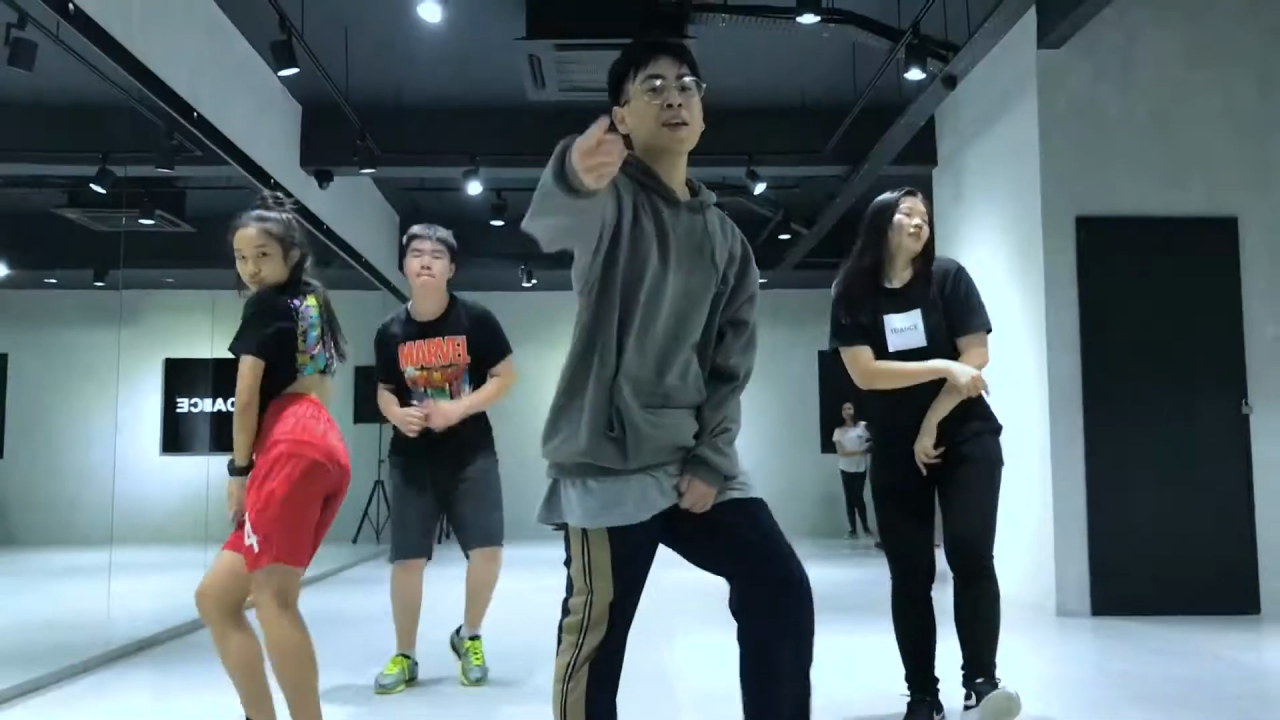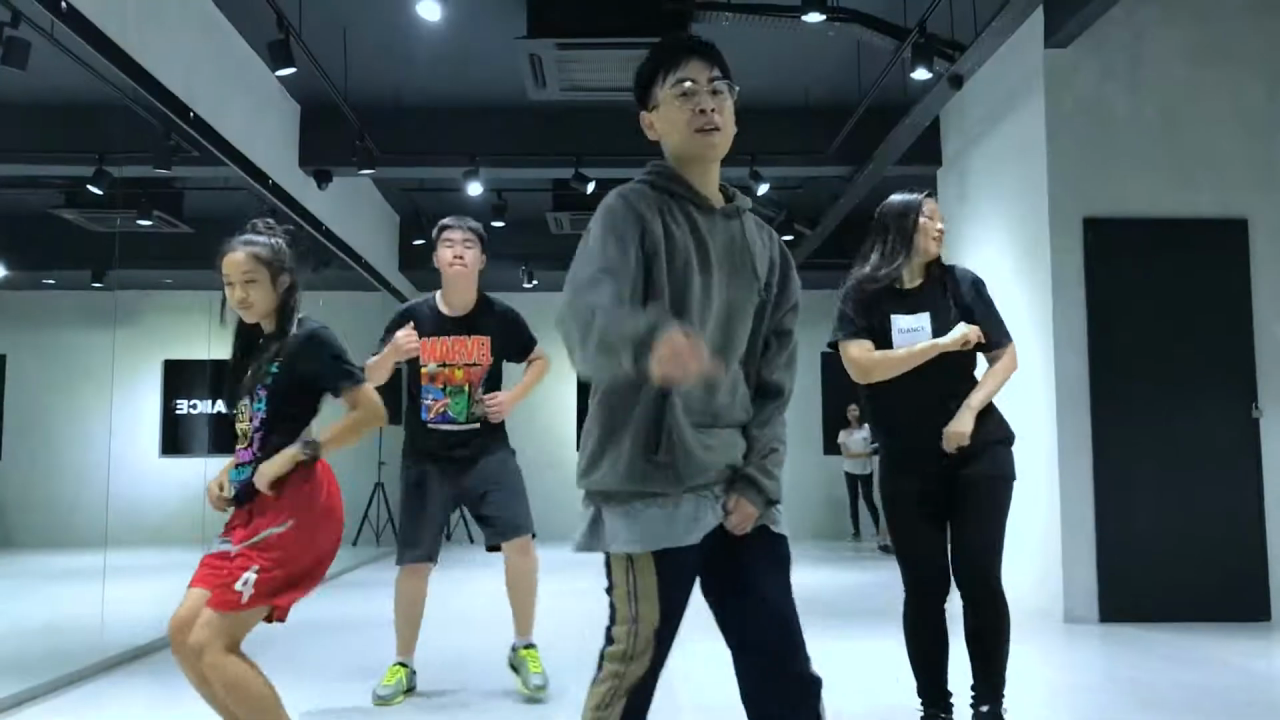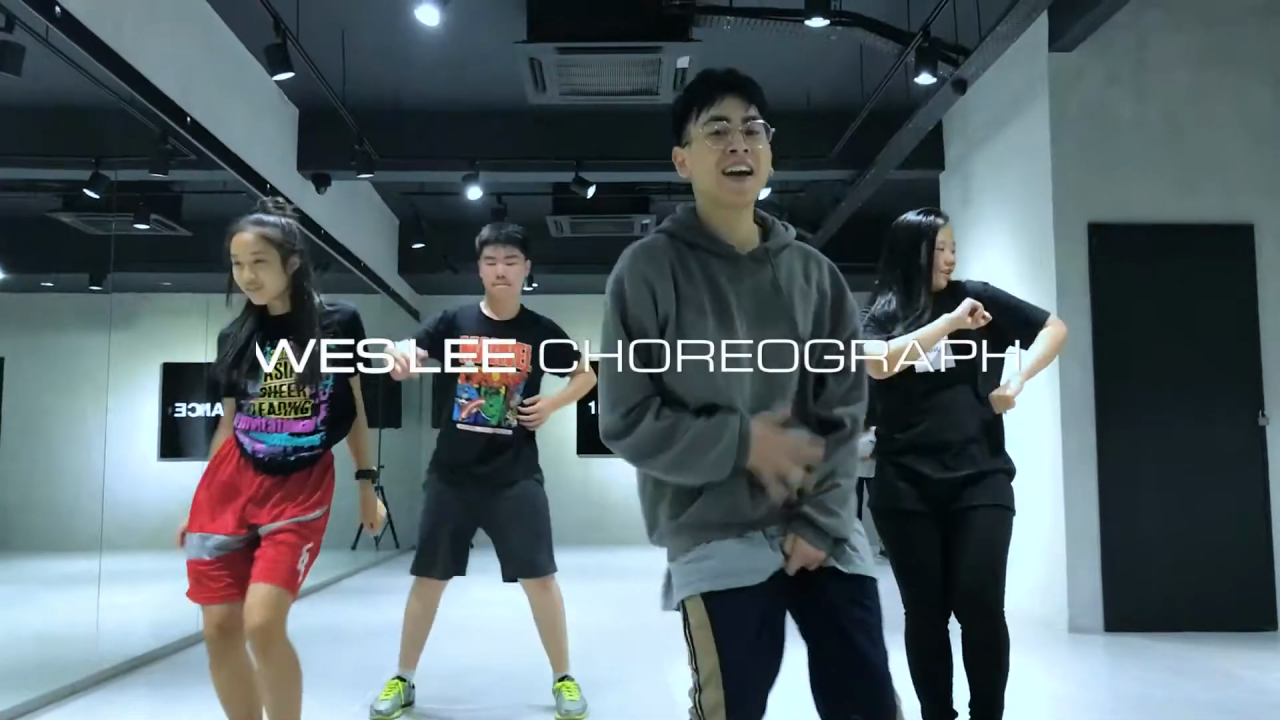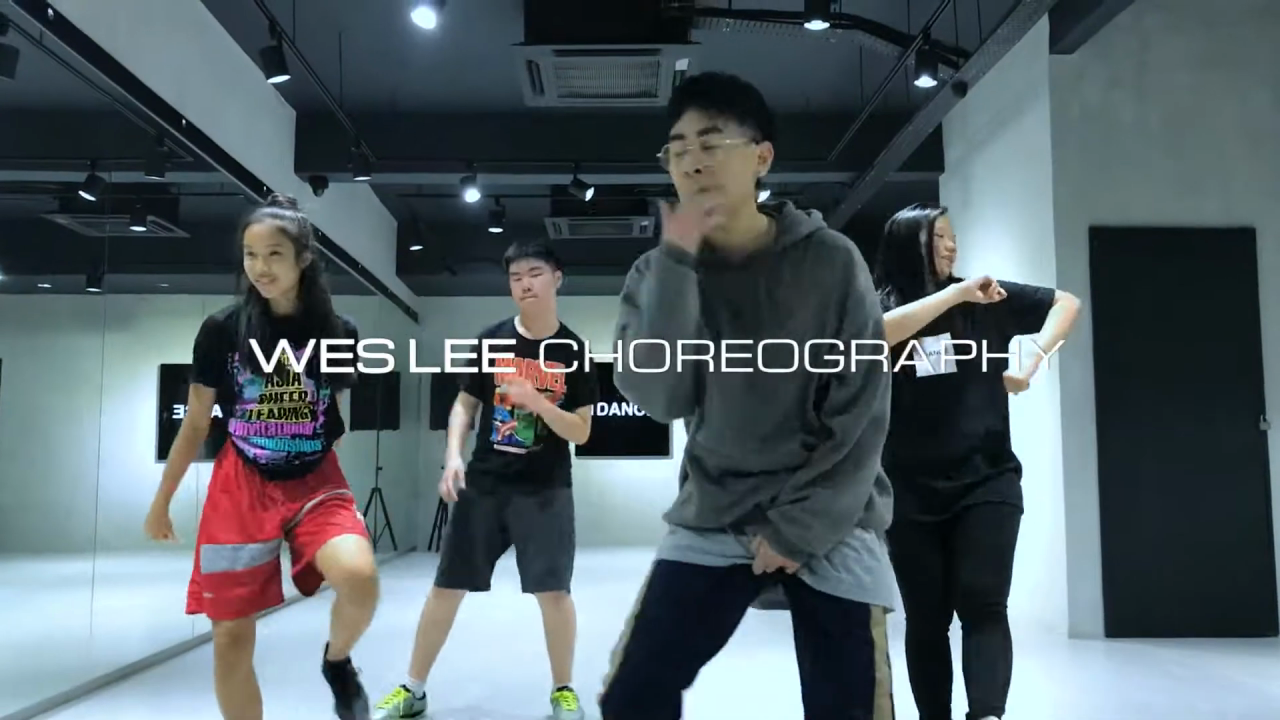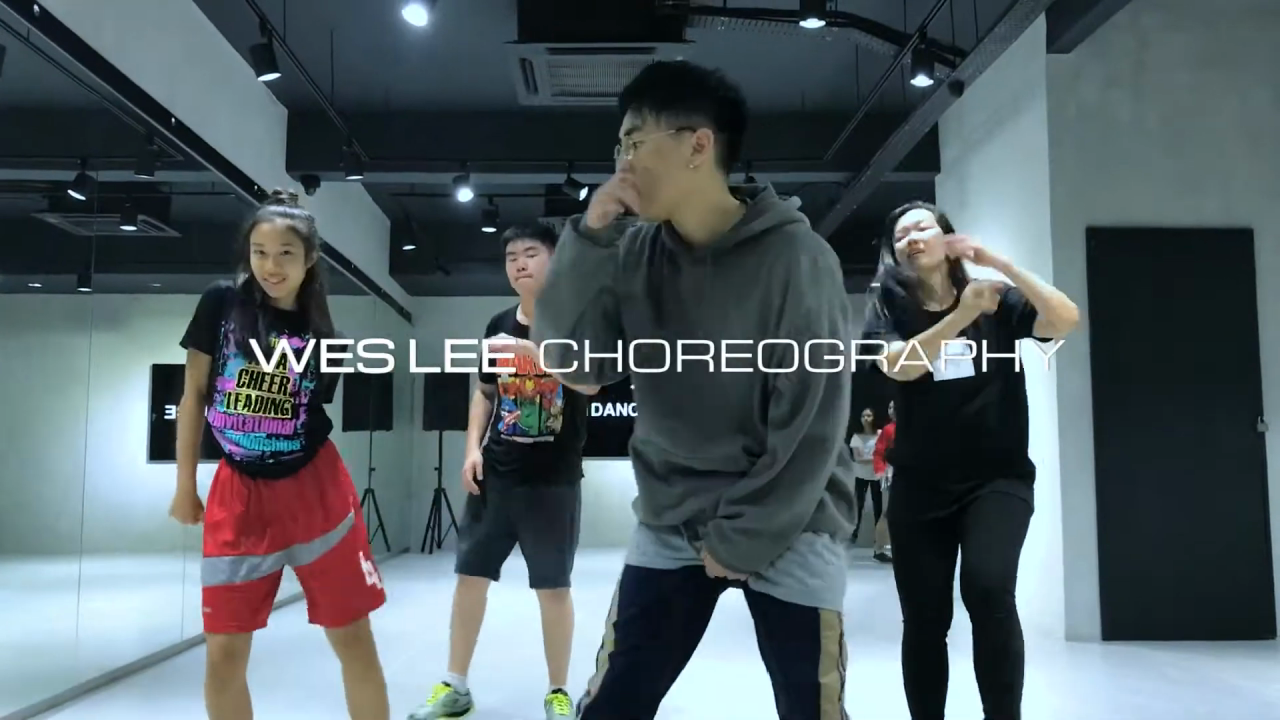
dt=0.2s
person 1, frame 1
left shoulder: (724, 235)
right shoulder: (610, 197)
left elbow: (732, 358)
right elbow: (554, 221)
left wrist: (711, 460)
right wrist: (576, 175)
left hip: (692, 460)
right hip: (608, 459)
left knee: (780, 584)
right knee: (596, 637)
person 1, frame 2
left shoulder: (760, 241)
right shoulder: (634, 212)
left elbow: (774, 372)
right elbow: (586, 316)
left wrist: (757, 480)
right wrist: (646, 342)
left hip: (733, 487)
right hip: (648, 485)
right knee: (633, 663)
person 1, frame 3
left shoulder: (812, 271)
right shoulder: (649, 269)
left elbow: (841, 407)
right elbow: (626, 420)
left wrist: (820, 518)
right wrist: (737, 444)
left hip: (818, 529)
right hip: (716, 527)
person 1, frame 4
left shoulder: (831, 261)
right shoulder: (656, 274)
left elbow: (860, 411)
right elbow: (656, 393)
left wrist: (797, 526)
right wrist: (675, 260)
left hip: (829, 523)
right hip: (713, 522)
person 1, frame 5
left shoulder: (795, 257)
right shoulder: (634, 254)
left elbow: (813, 425)
right elbow: (572, 359)
left wrist: (744, 539)
right wrist: (588, 235)
left hip: (786, 524)
right hip: (672, 522)
person 2, frame 1
left shoulder: (949, 277)
right shoulder: (853, 293)
left elbow: (977, 357)
right elbow: (863, 372)
left wrist: (933, 422)
right wrist: (942, 368)
left hip: (966, 438)
right hip: (897, 453)
left knee: (971, 552)
right knee: (910, 574)
person 2, frame 2
left shoulder: (960, 283)
right shoulder: (863, 294)
left elbow: (1007, 358)
right elbow: (861, 367)
left wrist: (969, 411)
right wrist: (942, 343)
left hip: (978, 451)
right hip: (907, 463)
left knee: (977, 574)
right knee: (924, 585)
person 2, frame 3
left shoulder: (978, 299)
right shoulder: (883, 315)
left elbow: (1054, 329)
right elbow: (878, 365)
left wrist: (1016, 380)
right wrist: (949, 323)
left hip: (980, 477)
right hip: (906, 486)
left knee: (980, 603)
right knee: (925, 608)
person 2, frame 4
left shoulder: (987, 299)
right shoulder: (887, 309)
left elbow: (1068, 303)
right elbow: (881, 333)
left wrist: (1031, 359)
right wrist: (956, 291)
left hip: (987, 480)
right hip: (913, 491)
left knee: (981, 599)
right knee: (927, 617)
person 2, frame 5
left shoulder: (1001, 299)
right shoulder: (892, 310)
left elbow: (1066, 320)
right elbow: (901, 364)
left wrist: (1002, 264)
right wrist: (963, 315)
left hip: (997, 479)
right hip: (919, 489)
left knee: (988, 592)
right knee: (924, 621)
person 3, frame 1
left shoulder: (266, 304)
right shoulder: (315, 304)
left elbow: (248, 396)
left wrist: (238, 469)
left hip: (291, 448)
right hip: (321, 446)
left knee: (275, 599)
right knee: (214, 598)
person 3, frame 2
left shoulder: (309, 340)
right shoulder: (253, 345)
left elbow: (372, 411)
left wrist: (293, 455)
right wrist: (228, 472)
left hip: (294, 505)
right hip: (256, 511)
left knee: (209, 642)
right knee: (184, 633)
person 3, frame 3
left shoulder: (339, 322)
right shoulder: (236, 337)
left elbow: (356, 406)
right elbow: (230, 422)
left wrist: (366, 481)
right wrist: (193, 506)
left hip: (302, 489)
right hip: (234, 485)
left knee: (262, 624)
right knee: (220, 631)
person 3, frame 4
left shoulder: (338, 332)
right shoulder: (222, 329)
right elbow: (196, 422)
left wrist: (343, 497)
right wrist: (161, 502)
left hip: (316, 483)
right hip: (241, 487)
left knee: (359, 576)
right knee: (231, 640)
left ankle: (337, 659)
person 3, frame 5
left shoulder: (322, 337)
right shoulder: (221, 303)
right elbow: (193, 396)
right wrist: (184, 484)
left hip: (316, 485)
right hip: (239, 489)
left knee: (355, 643)
right knee: (224, 654)
person 4, frame 1
left shoulder: (475, 318)
right shoulder: (391, 331)
left elbow: (506, 375)
right elbow: (385, 392)
left wrist: (462, 407)
right wrist: (396, 415)
left hip: (470, 454)
right hip: (413, 458)
left knee: (487, 549)
right knee: (407, 557)
left ankle: (469, 636)
right ankle: (405, 655)
person 4, frame 2
left shoulder: (501, 317)
right shoulder: (412, 316)
left elbow: (540, 361)
right elbow: (372, 378)
left wrist: (513, 396)
right wrist: (391, 353)
left hip: (487, 454)
right hip: (427, 460)
left knee: (519, 541)
right knee: (414, 562)
left ankle: (524, 647)
right ankle: (404, 664)
person 4, frame 3
left shoulder: (541, 331)
right shoulder: (454, 322)
left elbow: (587, 377)
right elbow: (410, 362)
left wrist: (552, 404)
right wrist: (400, 357)
left hip: (516, 474)
right hip: (453, 473)
left knee: (539, 576)
right knee: (429, 577)
left ankle: (564, 677)
right ankle: (403, 679)
person 4, frame 4
left shoulder: (572, 350)
right shoulder: (490, 339)
left elbow: (579, 430)
right elbow: (464, 405)
left wrist: (537, 402)
right wrist: (453, 458)
left hip: (545, 488)
right hip: (484, 485)
left knee: (554, 590)
right knee: (448, 586)
person 4, frame 5
right shoulder: (498, 327)
left elbow: (589, 382)
left wrist: (530, 349)
right wrist: (472, 449)
left hip: (553, 478)
right hip: (496, 472)
left knee: (553, 586)
right knee: (470, 574)
